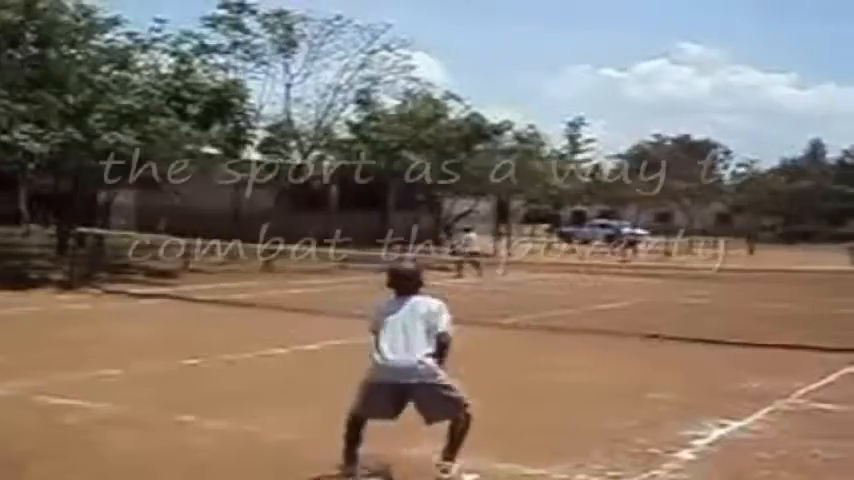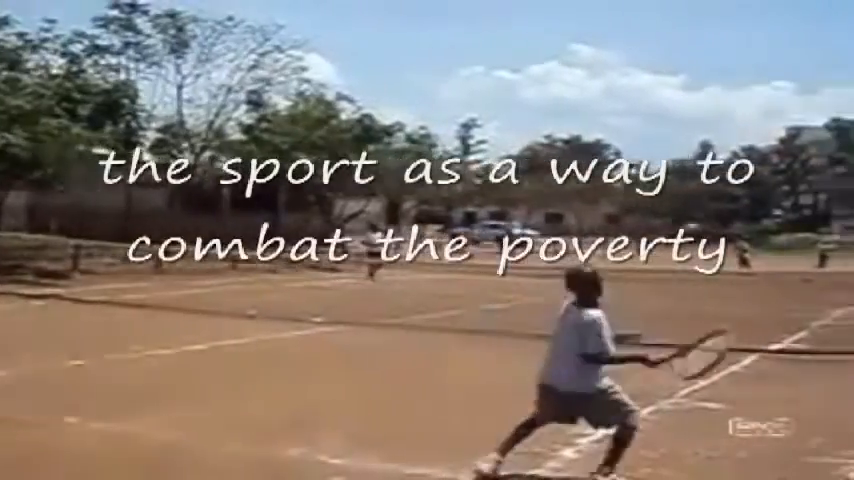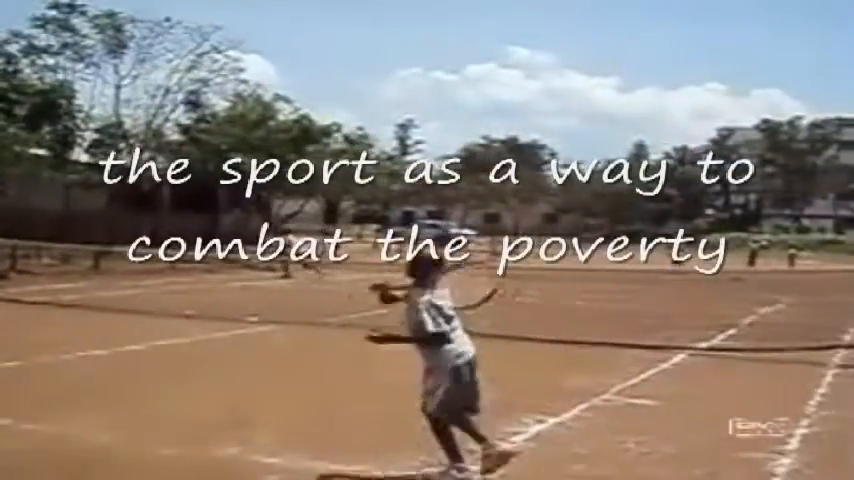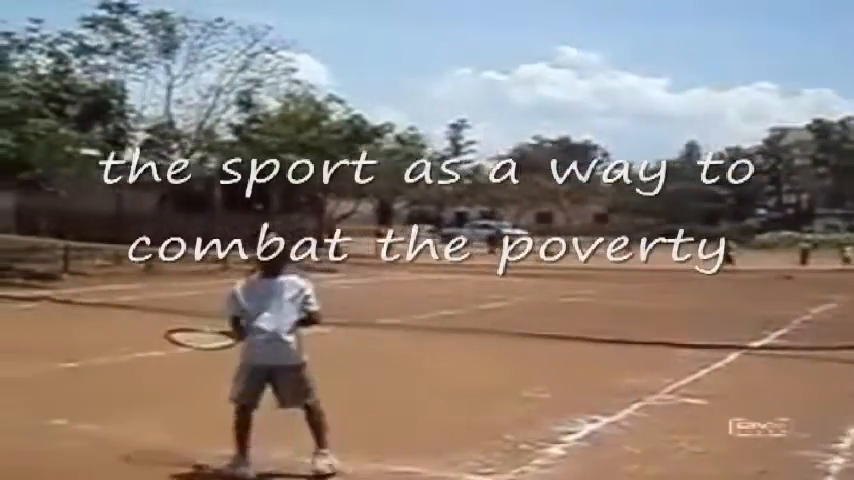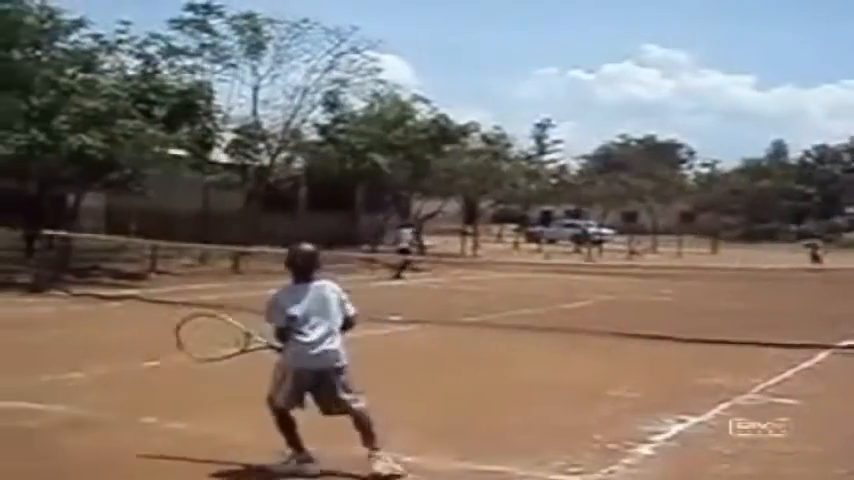
dt=1s
person 1, frame 1
left shoulder: (385, 307)
right shoulder: (435, 305)
left elbow: (377, 341)
right elbow: (443, 341)
right wrist: (436, 362)
left hip: (385, 370)
right hip: (422, 371)
left knee: (357, 416)
right knee: (462, 414)
person 1, frame 2
left shoulder: (569, 308)
right shoulder: (595, 318)
right elbow: (595, 356)
right wrist: (638, 358)
left hip: (552, 381)
right hip: (587, 386)
left knee: (538, 419)
right knee: (629, 421)
left ankle: (496, 458)
person 1, frame 3
left shoulder: (424, 302)
right shoulder: (434, 285)
left elbow: (438, 337)
left wrist: (390, 338)
right wrist: (387, 291)
left hip: (449, 361)
right hip: (460, 356)
left knee: (435, 412)
right knee: (451, 411)
right ankle: (490, 446)
person 1, frame 4
left shoulder: (243, 288)
right shoulder: (299, 285)
left elbow: (235, 322)
right elbow: (313, 317)
left hip: (255, 355)
right hip: (289, 355)
left knee: (243, 406)
right knee: (310, 404)
left ankle: (241, 461)
right ankle: (323, 455)
person 1, frame 5
left shoulder: (281, 296)
right shoulder: (333, 289)
left elbow: (280, 333)
right elbow: (349, 321)
left hip: (298, 360)
right hip: (332, 358)
left knee: (278, 405)
right knee: (355, 408)
left ankle: (302, 457)
right ankle: (377, 456)
